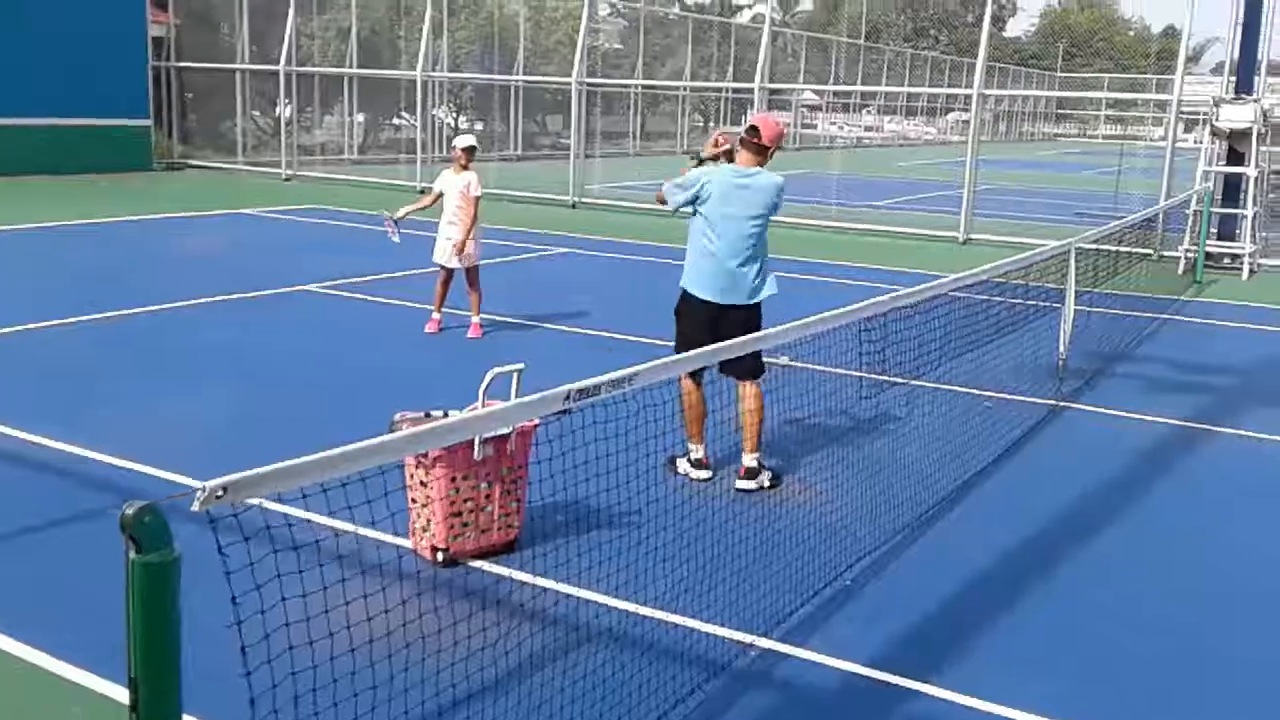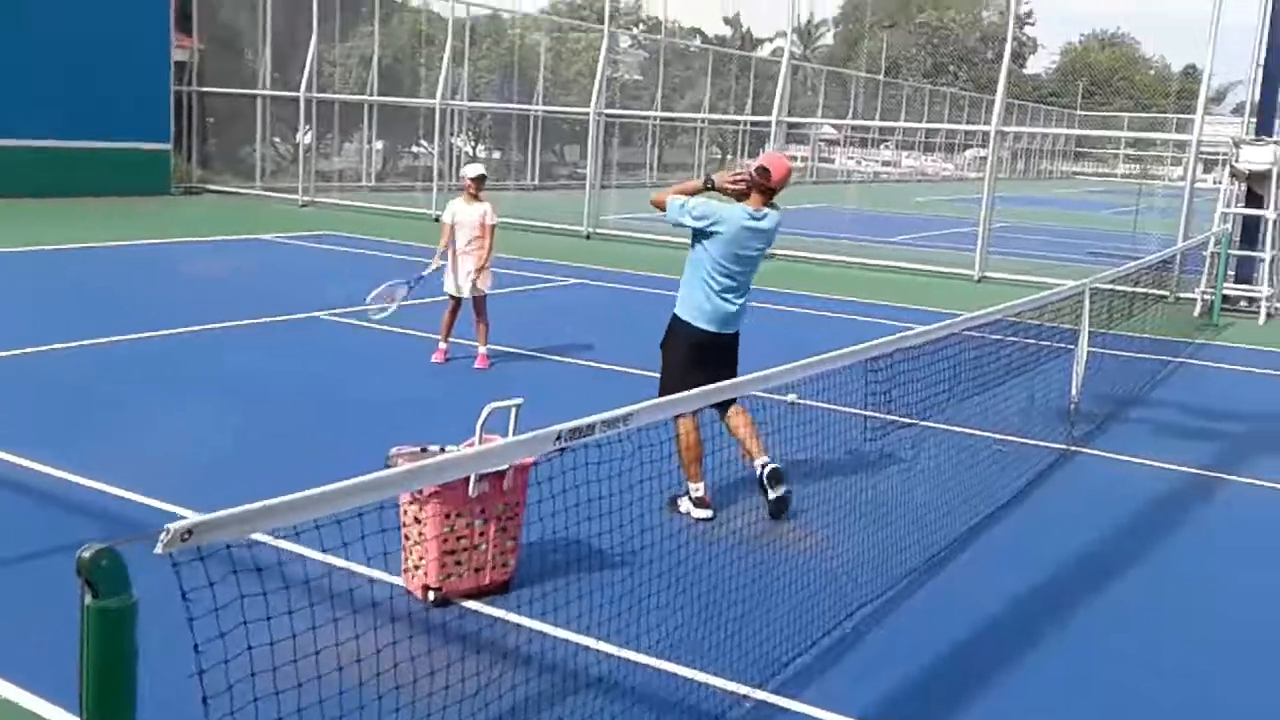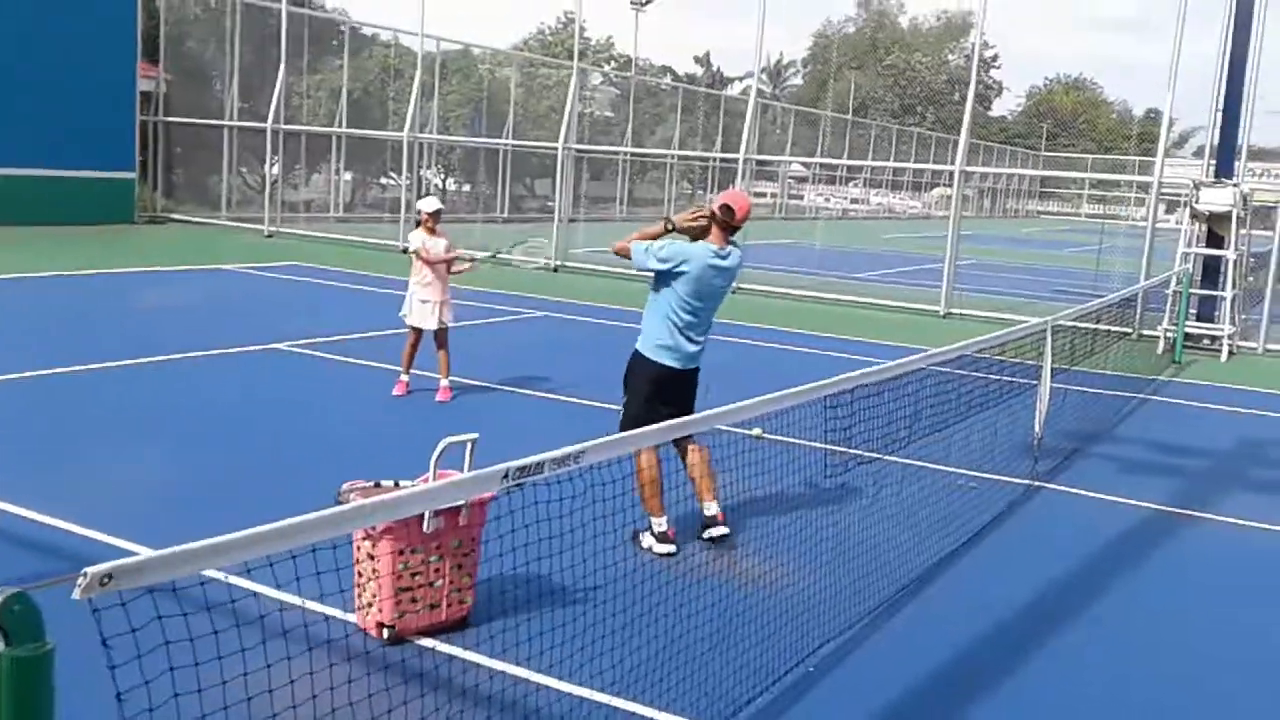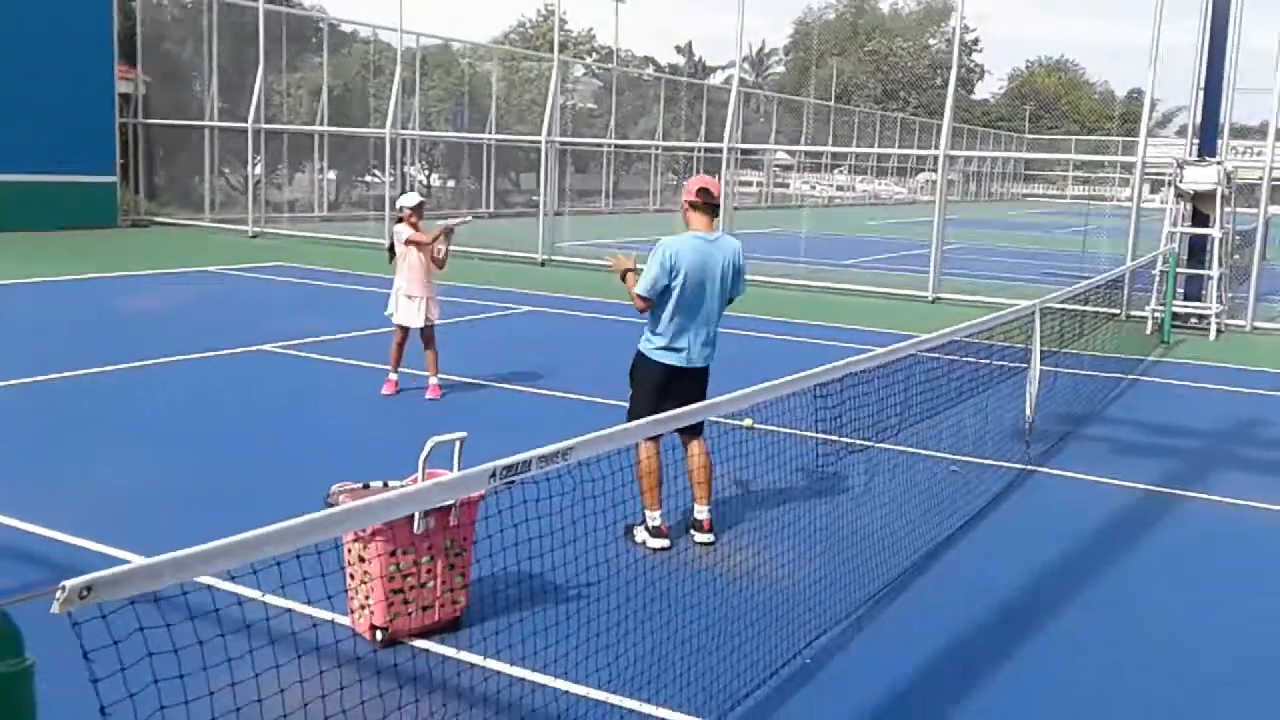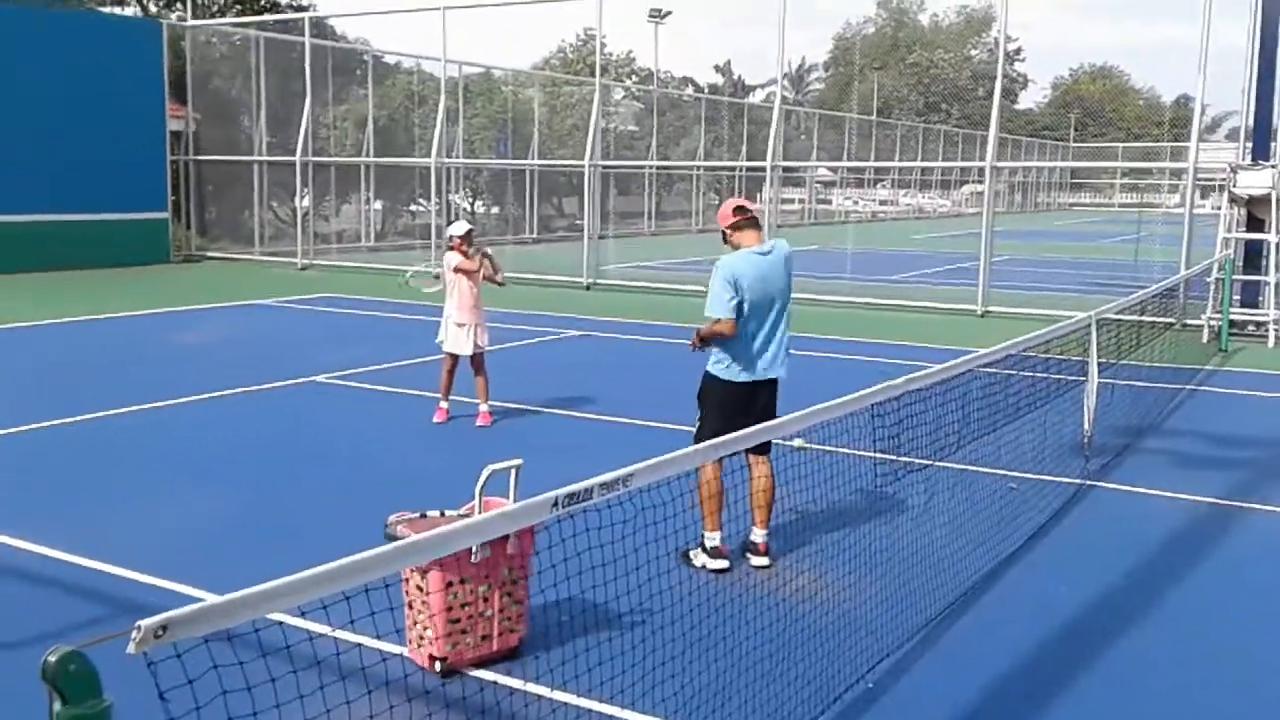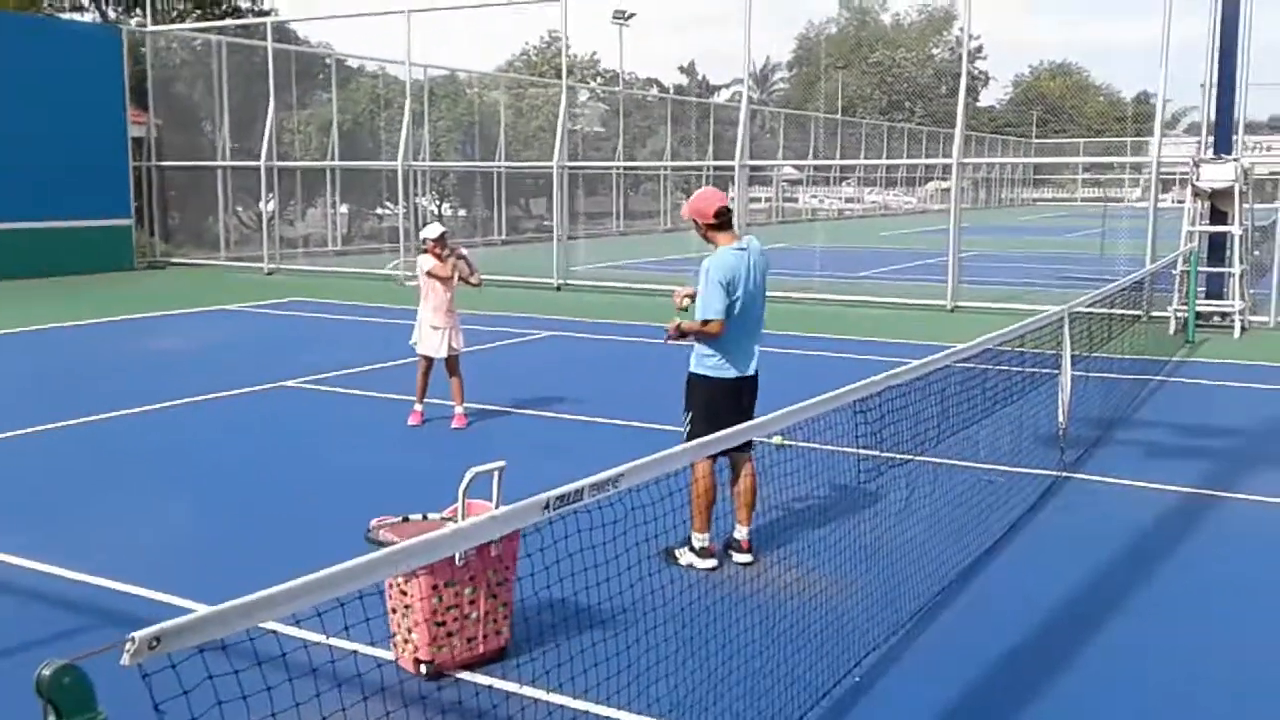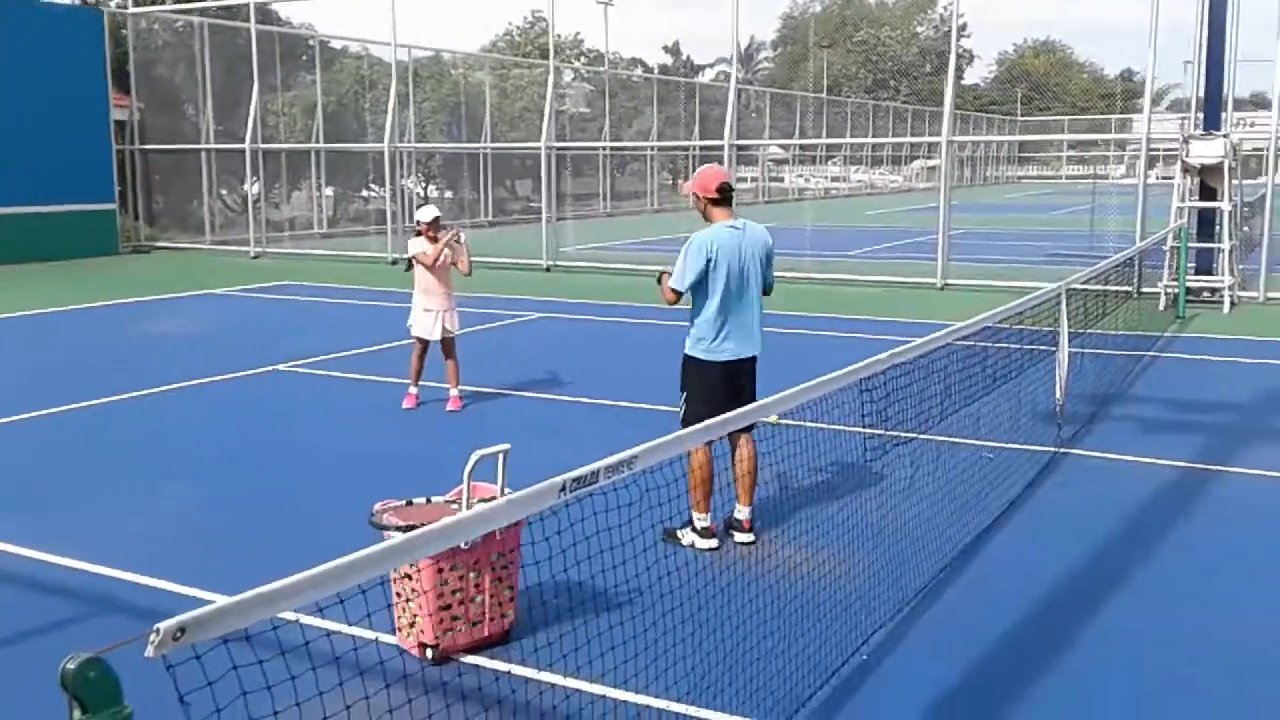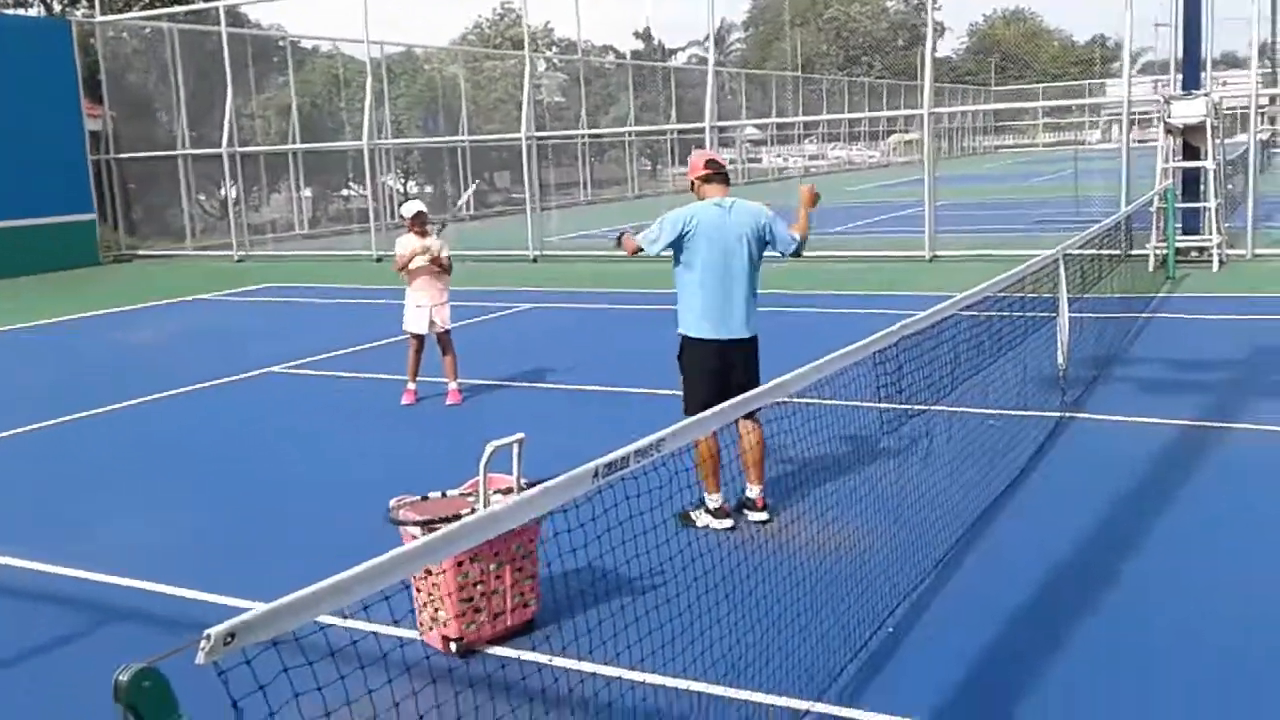
dt=0.3s
person 1, frame 1
left shoulder: (705, 178)
right shoulder: (774, 184)
left elbow: (663, 196)
left wrist: (703, 158)
right wrist: (730, 160)
left hip: (700, 294)
right hip: (745, 297)
left knee: (691, 375)
right knee: (749, 379)
left ankle: (697, 458)
right ankle: (751, 466)
person 1, frame 2
left shoulder: (715, 214)
right shoulder: (771, 221)
left elbow: (658, 199)
left wrist: (712, 182)
right wrist: (740, 193)
left hip: (691, 324)
right hip: (727, 327)
left knee: (684, 410)
right knee: (729, 404)
left ankle: (697, 496)
right ankle: (763, 464)
person 1, frame 3
left shoulder: (680, 253)
right shoulder: (734, 259)
left elbow: (620, 248)
left wrist: (669, 224)
right wrist: (695, 232)
left hip: (653, 360)
right hip: (688, 363)
left knee: (645, 444)
right knee: (686, 440)
left ankle: (660, 531)
right ankle: (713, 515)
person 1, frame 4
left shoulder: (669, 247)
right shoulder: (733, 249)
left elbow: (642, 303)
left wrist: (627, 272)
left hip: (658, 358)
right hip: (699, 360)
left knee: (646, 438)
right knee: (694, 437)
left ankle: (654, 525)
right ankle: (702, 519)
person 1, frame 5
left shoulder: (728, 266)
right shoulder: (782, 251)
left elbow: (725, 328)
left wrist: (702, 334)
left hip: (728, 377)
right hip: (768, 376)
left knee: (709, 457)
right knee: (759, 457)
left ankle: (712, 547)
right ankle: (759, 543)
person 1, frame 6
left shoulder: (715, 265)
right shoulder: (755, 250)
left elbow: (714, 327)
left wrist: (682, 328)
right wrist: (696, 294)
left hip: (712, 376)
right hip: (746, 373)
left knee: (701, 457)
right knee: (742, 456)
left ankle: (700, 546)
right ankle: (742, 540)
person 1, frame 7
left shoulder: (702, 242)
right shoulder: (761, 236)
left elbow: (671, 296)
left wrist: (667, 277)
left hip: (706, 356)
right hip: (745, 353)
left knee: (698, 439)
right knee: (742, 435)
left ankle: (702, 526)
right ankle: (744, 520)
person 1, frame 8
left shoulder: (685, 217)
right shoulder: (758, 213)
left elbow: (632, 247)
right elbow: (796, 246)
left wrist: (623, 237)
right wrist: (806, 207)
left hip: (700, 336)
right hip: (743, 334)
right knee: (748, 417)
left ankle: (714, 507)
right ankle: (755, 498)
person 2, frame 1
left shoulder: (472, 178)
right shoulder: (445, 175)
left elbow: (473, 213)
right elbow: (430, 199)
left wrist: (463, 238)
right wrist: (407, 209)
left hip: (465, 236)
right hip: (446, 234)
left knee: (472, 279)
right knee: (444, 277)
left ankle: (476, 321)
right ankle: (436, 316)
person 2, frame 2
left shoulder: (485, 207)
right shoulder: (453, 205)
left elbow: (489, 240)
right elbow: (447, 236)
left wrist: (482, 264)
right wrist: (440, 254)
left hip: (478, 265)
right hip: (457, 263)
left knee: (480, 309)
right knee: (452, 306)
left ankle: (482, 352)
right ankle: (442, 347)
person 2, frame 3
left shoulder: (443, 239)
right shoulder: (415, 237)
left elbow: (448, 269)
right elbow: (430, 259)
left wrist: (463, 266)
right wrist: (456, 255)
left hip: (441, 297)
right hip: (419, 295)
left knee: (442, 341)
right knee: (413, 340)
left ankle: (444, 384)
right ankle: (403, 379)
person 2, frame 4
left shoulder: (426, 234)
right shoulder: (399, 230)
left elbow: (439, 265)
right elbow: (426, 241)
left wrist: (446, 242)
right wrist: (442, 230)
left hip: (426, 292)
right hip: (405, 292)
left knee: (428, 339)
right knee: (399, 337)
left ankle: (433, 382)
right ankle: (392, 378)
person 2, frame 5
left shoulder: (477, 262)
right shoulder: (450, 257)
left elbow: (500, 280)
right elbow: (474, 267)
left wrist: (488, 256)
right wrist: (478, 255)
left hip: (475, 320)
right hip: (455, 320)
left knee: (479, 366)
right knee: (449, 365)
left ankle: (484, 409)
right ankle: (443, 406)
person 2, frame 6
left shoulder: (453, 264)
right shoulder: (423, 260)
left elbow: (476, 281)
right elbow: (446, 273)
left wrist: (464, 258)
right wrist: (453, 256)
left hip: (449, 322)
right hip: (429, 322)
left knee: (453, 368)
right knee: (424, 367)
left ankle: (459, 411)
right ankle: (417, 409)
person 2, frame 7
left shoulder: (450, 245)
right shoulder: (415, 243)
left elbow: (466, 271)
right elbow: (429, 262)
left wrist: (462, 244)
right wrist: (443, 241)
left hip: (445, 304)
right hip: (424, 304)
left knee: (449, 350)
right knee: (419, 349)
left ankle: (455, 394)
right ankle: (412, 391)
person 2, frame 8
left shoulder: (436, 239)
right shoulder: (403, 241)
left elbow: (448, 269)
right elbow: (398, 267)
left wrist: (437, 259)
right wrist: (416, 251)
left hip: (438, 299)
right hip: (416, 300)
left knee: (446, 343)
right knee: (415, 345)
left ankle: (453, 387)
right ankle: (411, 387)
